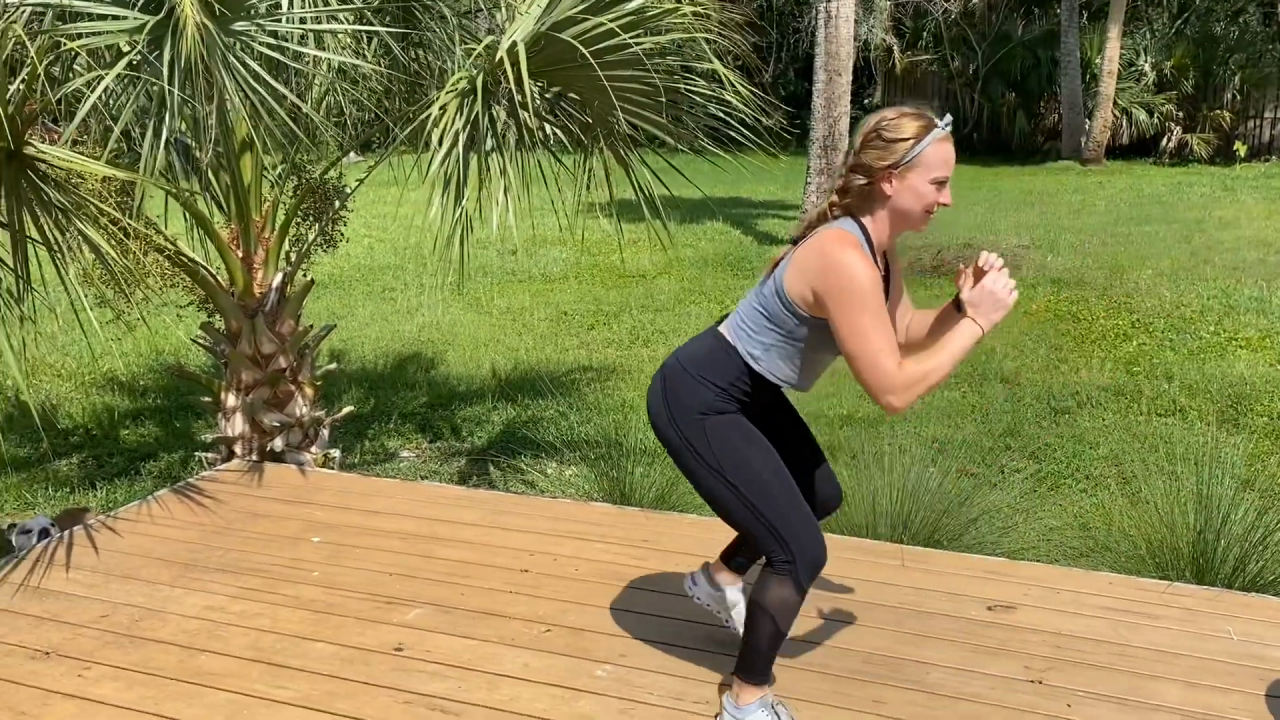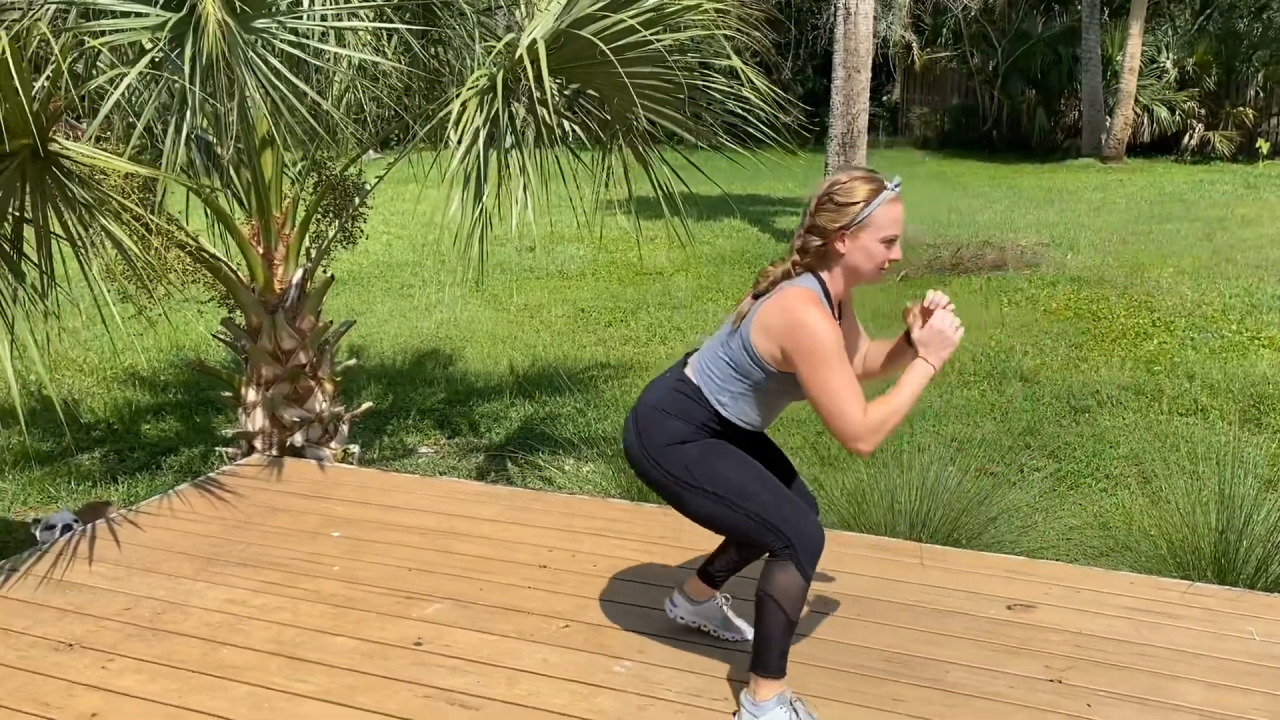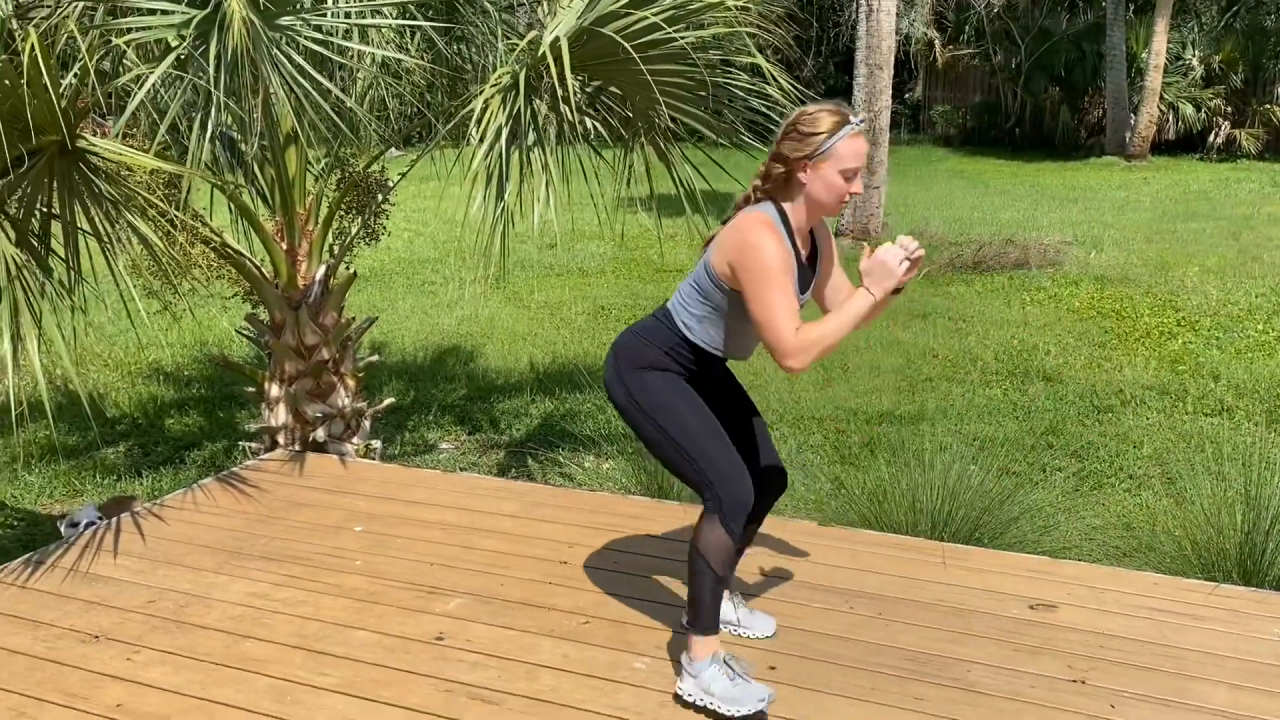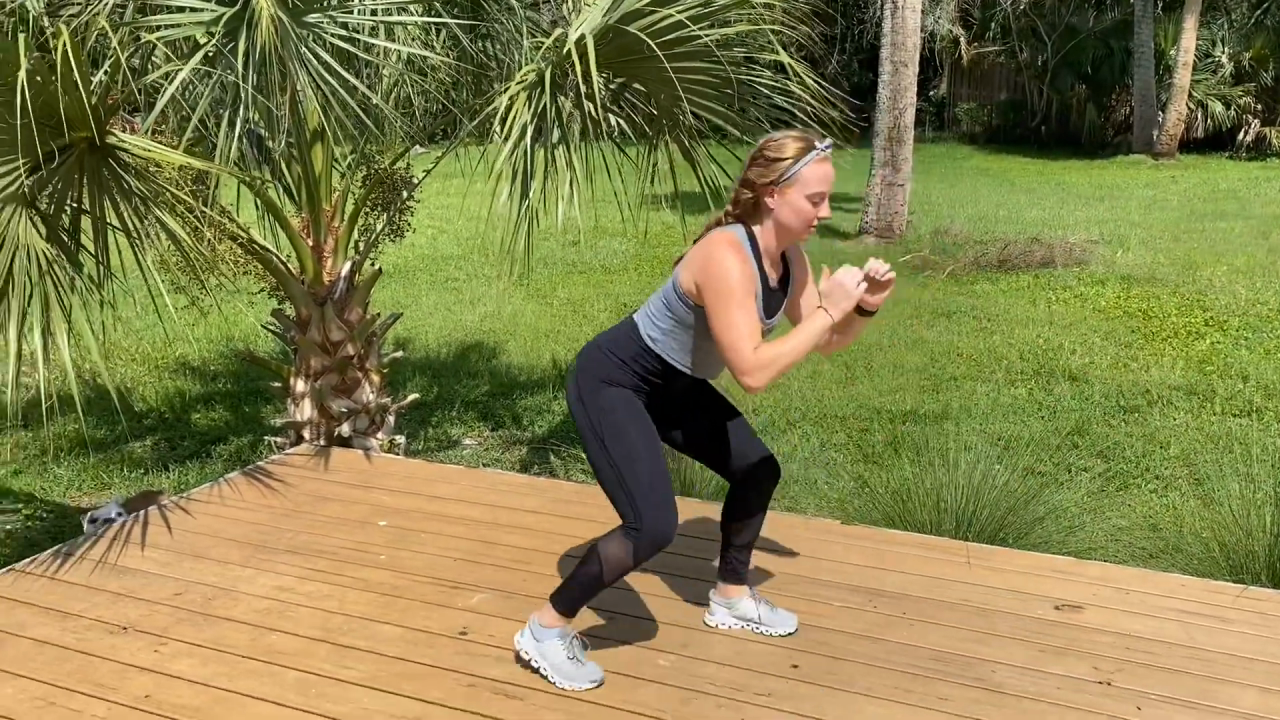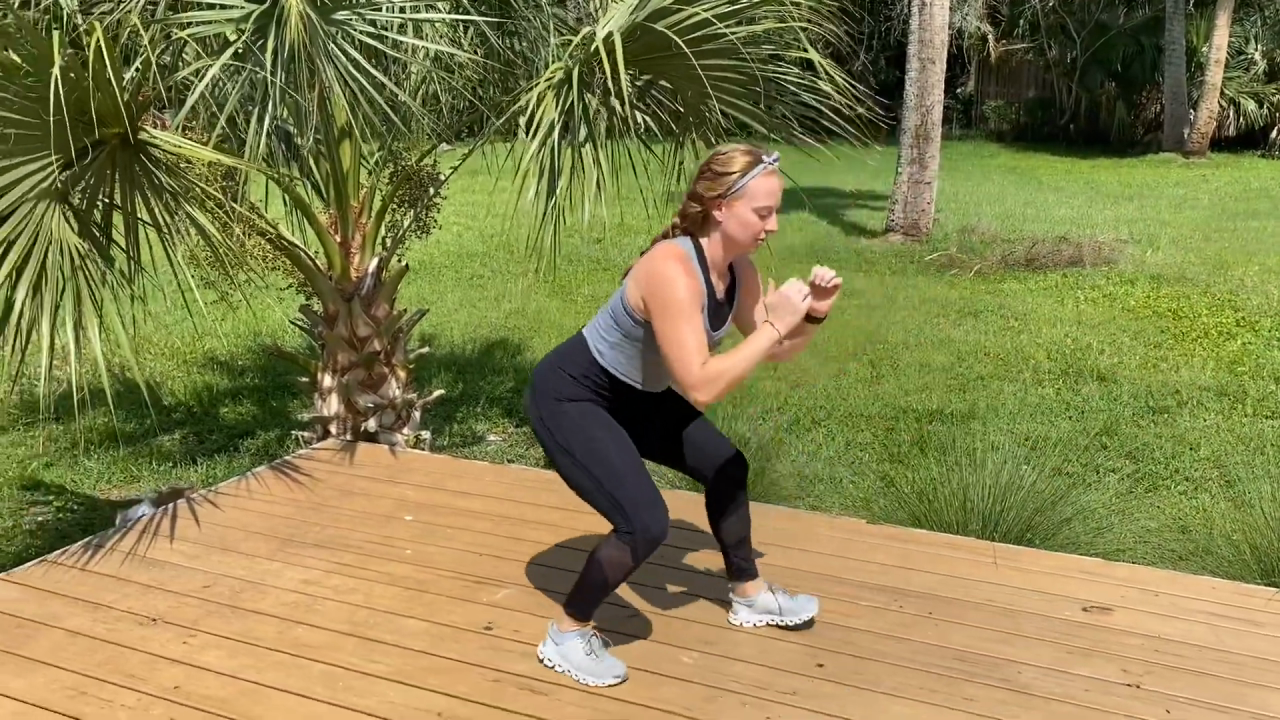
dt=0.3s
person 1, frame 1
left shoulder: (872, 240)
right shoulder: (844, 259)
left elbow: (904, 336)
right elbow: (894, 390)
left wrist: (962, 303)
right wrist: (977, 322)
left hip: (743, 387)
right hip: (696, 402)
left knee: (820, 496)
right knee: (800, 550)
left ankle: (720, 581)
person 1, frame 2
left shoulder: (827, 287)
right shoulder: (805, 314)
left elbow: (861, 364)
right elbow: (861, 434)
left wrist: (914, 338)
right wrist: (929, 360)
left hip: (705, 418)
right hip: (667, 437)
left knee: (791, 511)
right knee: (800, 538)
left ankle: (693, 598)
person 1, frame 3
left shoulder: (813, 230)
right shoulder: (760, 236)
left elbow: (844, 316)
right elbow: (794, 353)
left wrist: (889, 284)
right wrist: (871, 288)
left hip: (699, 367)
right hip: (646, 368)
left knee: (767, 479)
right knee: (734, 496)
left ankle: (709, 598)
right ankle: (703, 661)
person 1, frame 4
left shoulder: (787, 255)
right shoulder: (726, 256)
left elbow: (827, 343)
right elbow: (753, 372)
left wrist: (862, 306)
right wrist: (828, 309)
left hip: (667, 382)
right hip: (608, 380)
left knee: (760, 471)
right knee: (653, 524)
left ankle: (731, 598)
right ankle: (546, 627)
person 1, frame 5
left shoulder: (734, 265)
right shoulder: (673, 271)
left elbow: (776, 351)
right elbow: (701, 386)
left wrist: (810, 313)
right wrist: (775, 323)
left hip: (628, 390)
right hip: (566, 397)
left knee: (724, 464)
right knee: (645, 524)
left ankle: (749, 595)
right ankle: (566, 636)
